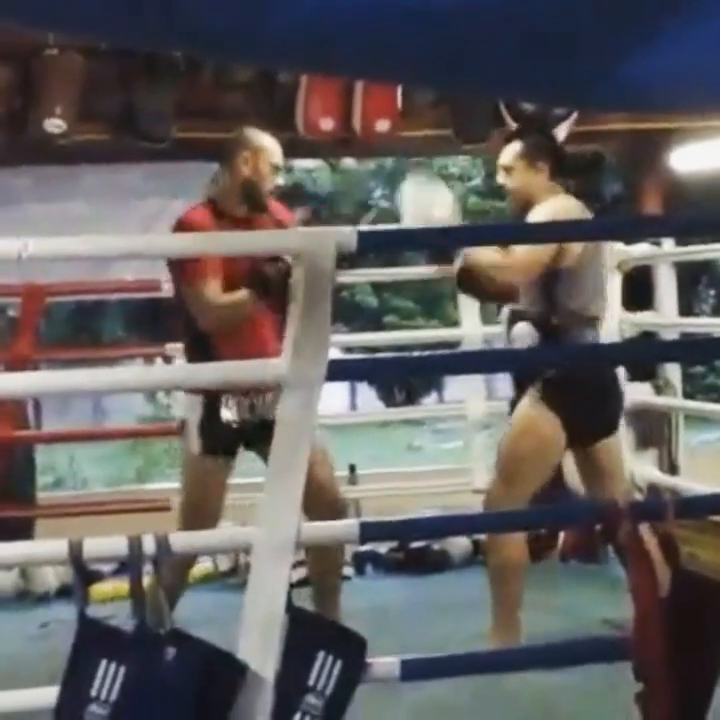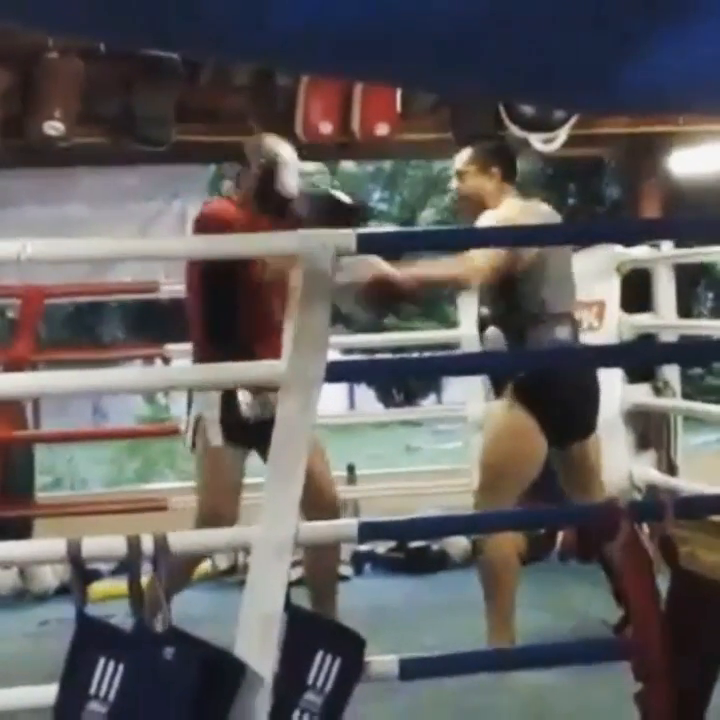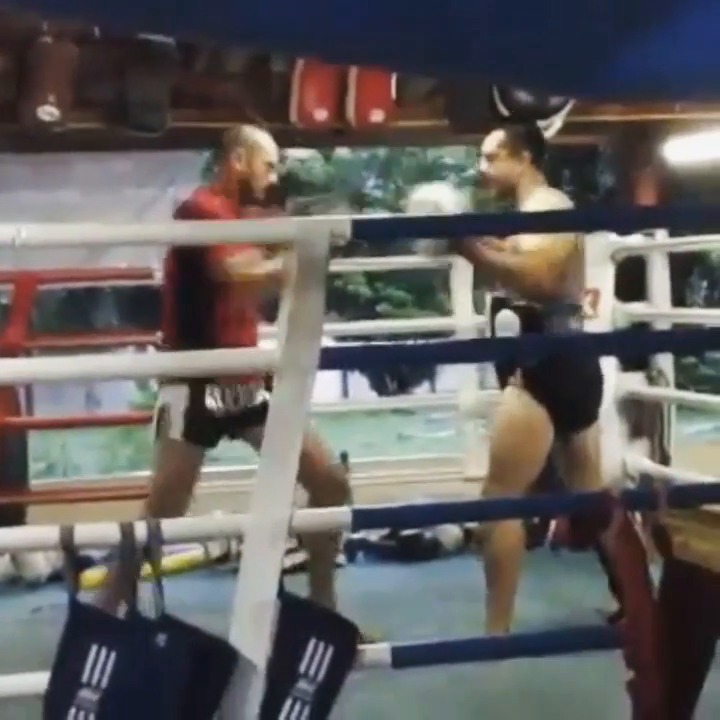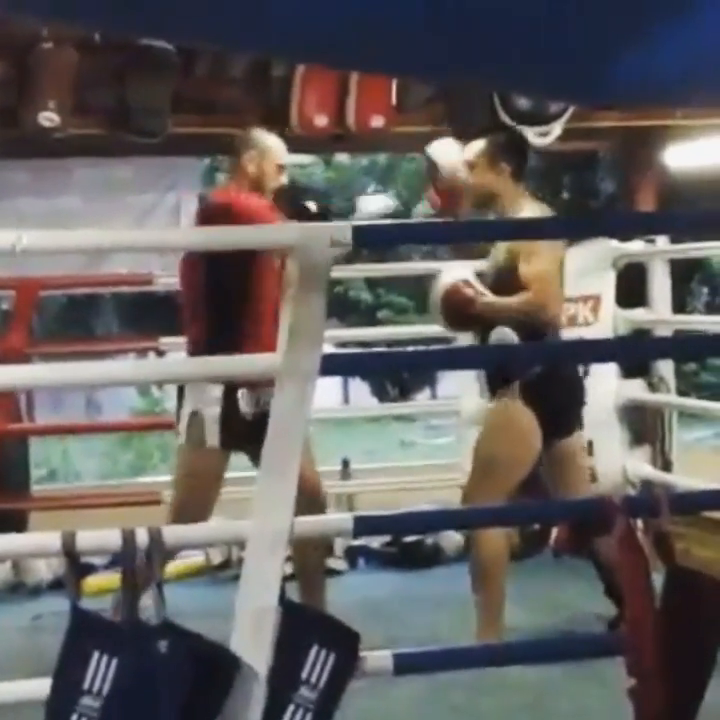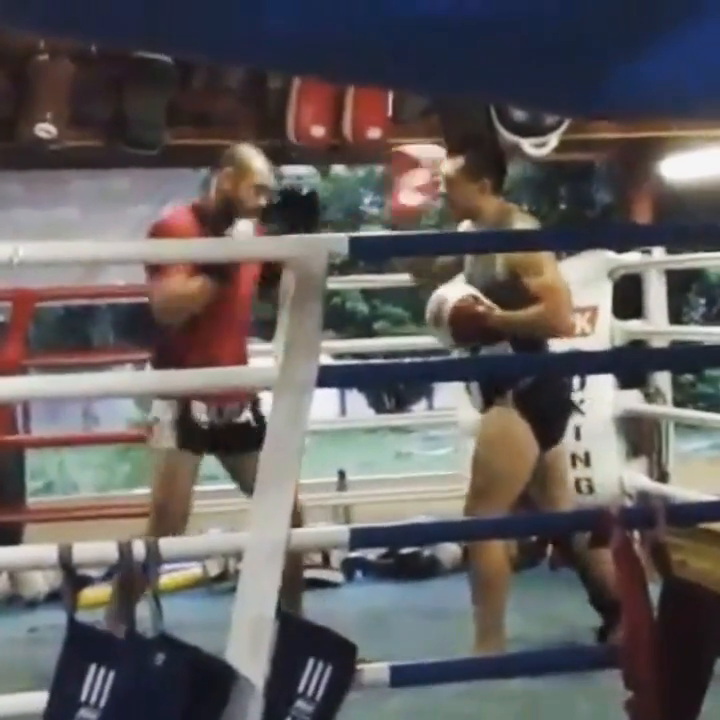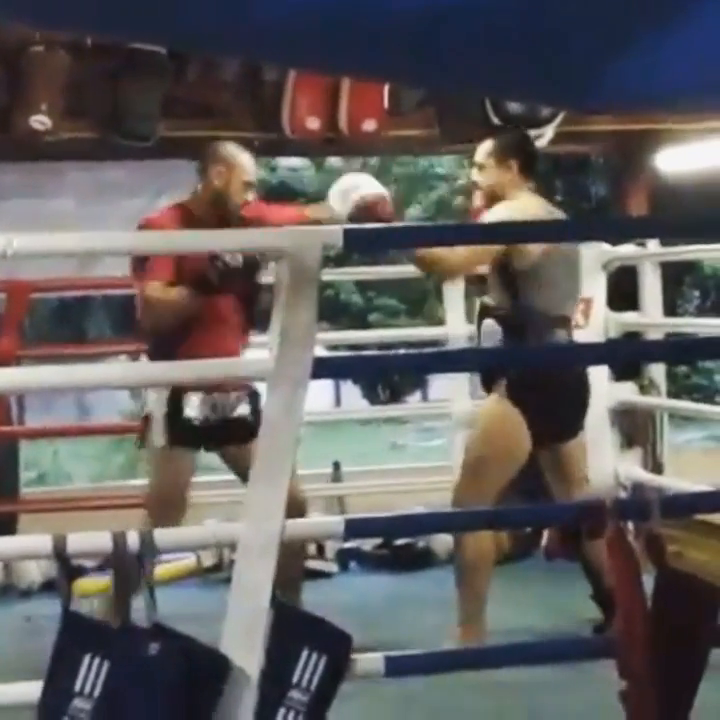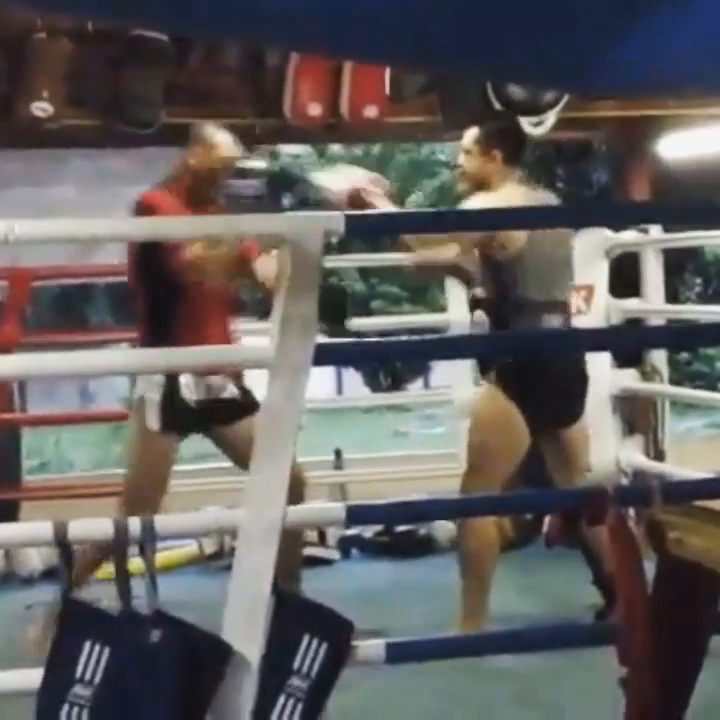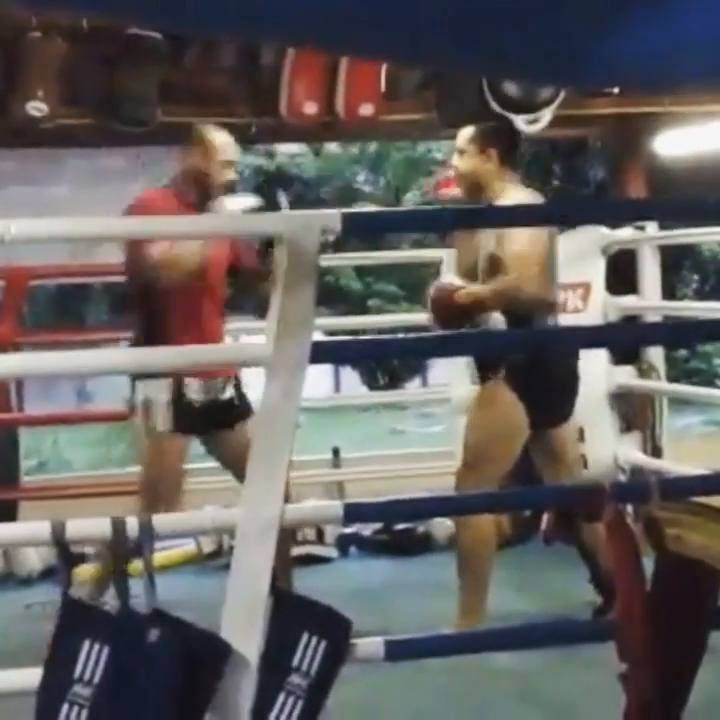
dt=0.4s
person 1, frame 1
left shoulder: (553, 213)
right shoulder: (562, 217)
left elbow: (511, 272)
right elbow: (516, 286)
left wrist: (463, 253)
right wrist: (471, 266)
left hip: (560, 377)
right hip: (590, 375)
left knee: (503, 505)
right knee: (617, 507)
left ankle: (504, 640)
person 1, frame 2
left shoulder: (500, 221)
right shoulder: (545, 216)
left elbow: (469, 271)
left wrist: (397, 278)
left hip: (535, 376)
right hip: (570, 372)
left knee: (492, 508)
right knee: (593, 501)
left ankle: (501, 642)
person 1, frame 3
left shoulder: (543, 206)
right shoulder: (531, 211)
left elbow: (536, 278)
right elbow: (516, 273)
left wrist: (471, 247)
right wrist: (478, 244)
left hip: (544, 367)
right hip: (572, 364)
left knee: (500, 498)
right knee: (593, 495)
left ankle: (497, 630)
person 1, frame 4
left shoulder: (528, 222)
right shoulder: (506, 219)
left elbow: (546, 306)
left wrist: (479, 305)
right wrist: (448, 195)
left hip: (532, 377)
right hip: (553, 375)
left knee: (481, 503)
left ankle: (489, 639)
person 1, frame 5
left shoulder: (522, 236)
right shoulder: (472, 235)
left elbow: (561, 318)
right elbow: (427, 274)
left wrist: (492, 319)
left hip: (526, 388)
right hip: (519, 389)
left knee: (483, 517)
right knee: (562, 513)
left ankle: (489, 649)
right ankle: (624, 617)
person 1, frame 6
left shoulder: (515, 214)
right shoulder: (552, 219)
left elbow: (447, 264)
left hip: (528, 377)
right hip: (562, 371)
left knee: (471, 502)
right knee: (577, 502)
left ankle: (470, 637)
person 1, frame 7
left shoulder: (495, 205)
right shoulder: (550, 203)
left elbow: (421, 237)
left wrist: (375, 201)
right wrist: (451, 258)
left hip: (524, 363)
right hip: (563, 358)
left knee: (478, 494)
right knee: (579, 489)
left ankle: (471, 626)
right ankle: (622, 601)
person 1, frame 8
left shoulder: (516, 208)
right shoulder: (504, 209)
left elbow: (524, 286)
right elbow: (471, 268)
left wrist: (465, 298)
left hip: (522, 361)
right hip: (550, 356)
left knee: (474, 490)
right knee: (570, 487)
left ankle: (469, 624)
person 2, frame 1
left shoulder: (271, 216)
right shoulder: (195, 225)
right elbow: (208, 313)
right wrist: (264, 285)
left hip: (273, 393)
right hip: (216, 401)
left knee: (329, 506)
right knee: (194, 534)
person 2, frame 2
left shoulder: (268, 220)
right shoulder: (220, 217)
right elbow: (273, 268)
right wrist: (302, 214)
left hip: (274, 391)
right hip: (227, 394)
left knee: (325, 507)
right knee: (216, 524)
person 2, frame 3
left shoulder: (247, 213)
right shoulder: (201, 212)
right elbow: (245, 280)
left hip: (248, 384)
right hip: (197, 389)
left knee: (330, 484)
right knee: (162, 519)
left ankle: (324, 610)
person 2, frame 4
left shoulder: (252, 212)
right shoulder: (227, 205)
left hip: (259, 387)
right hip: (221, 388)
left knee: (310, 500)
right knee: (187, 521)
person 2, frame 5
right shoulder: (174, 228)
right elbow: (167, 309)
right wrist: (222, 265)
left hip: (237, 401)
right hip: (184, 400)
left knee: (288, 515)
right knee: (165, 529)
person 2, frame 6
left shoulder: (247, 221)
right shoulder: (161, 228)
left elbow: (318, 217)
right elbow: (151, 314)
right wrist: (206, 282)
left hip: (233, 393)
right hip: (180, 397)
left knee: (291, 507)
right knee: (160, 527)
person 2, frame 7
left shoulder: (211, 213)
right shoulder: (156, 207)
left elbow: (266, 272)
right elbow: (205, 274)
left hip: (219, 376)
right hip: (168, 378)
left knee: (290, 482)
right knee: (134, 515)
person 2, frame 8
right shoulder: (151, 207)
left elbow: (256, 276)
right elbow: (166, 269)
left hip: (217, 378)
right hip: (168, 379)
right knee: (160, 513)
